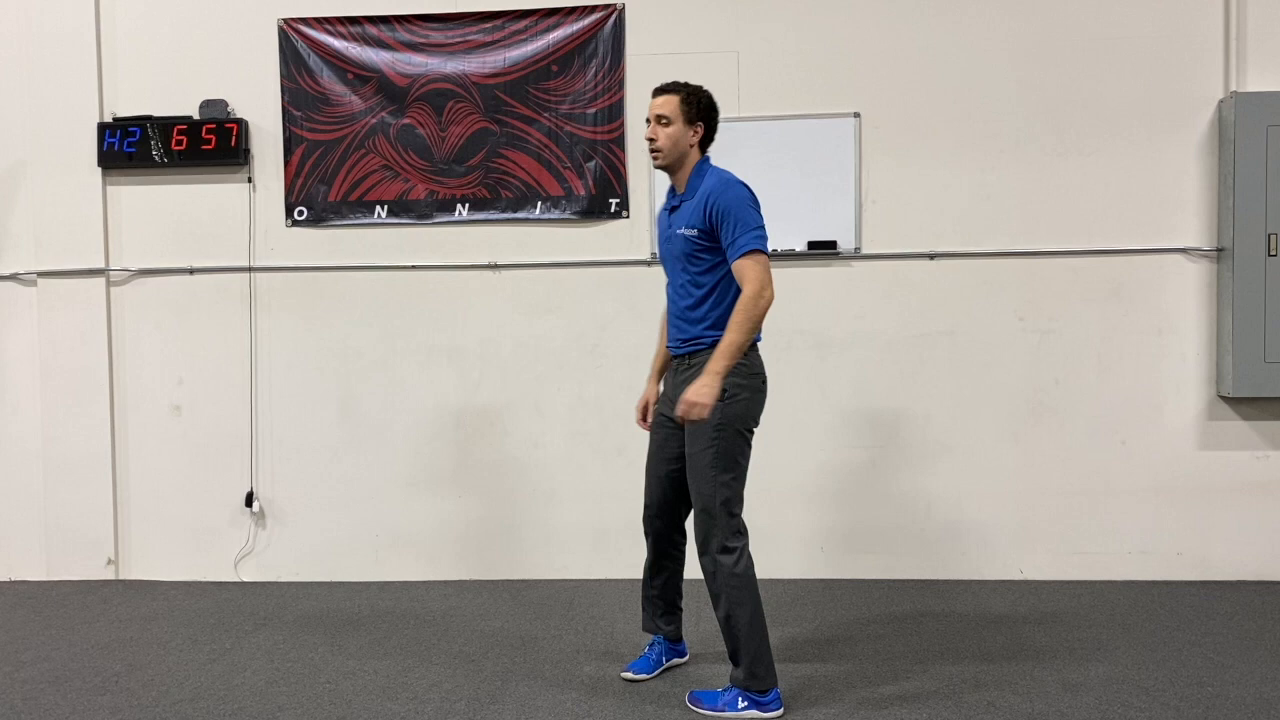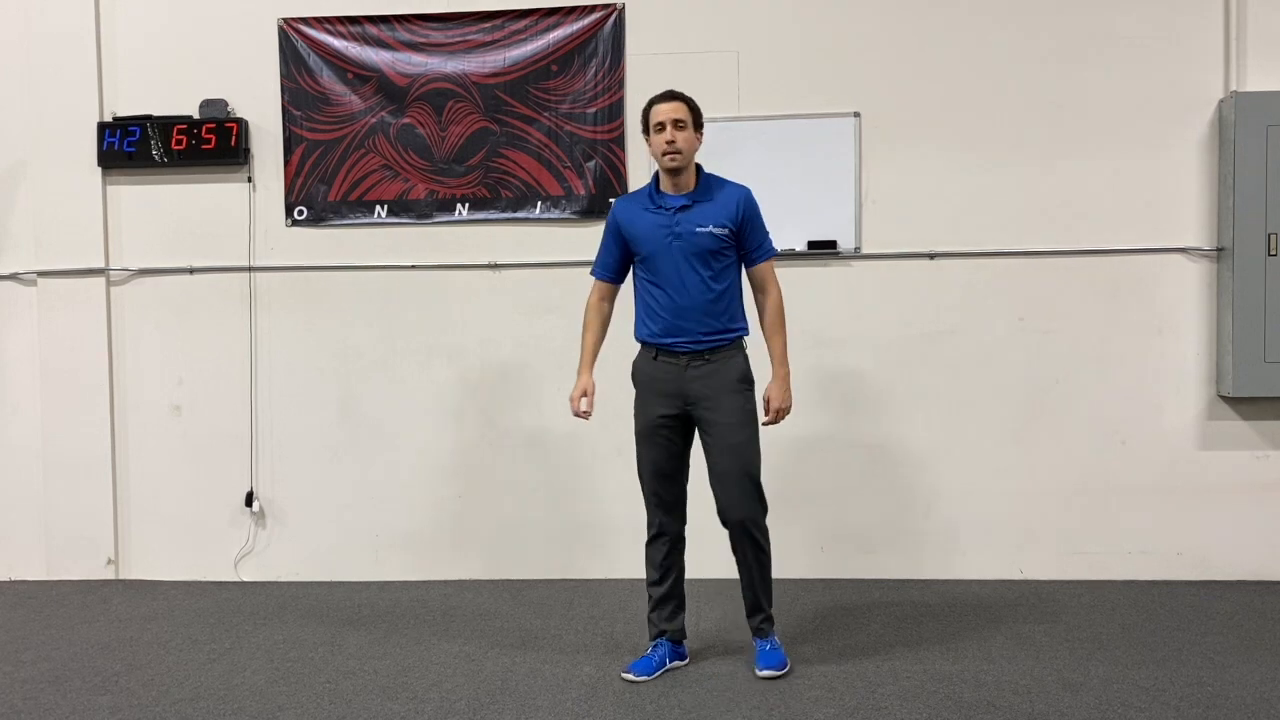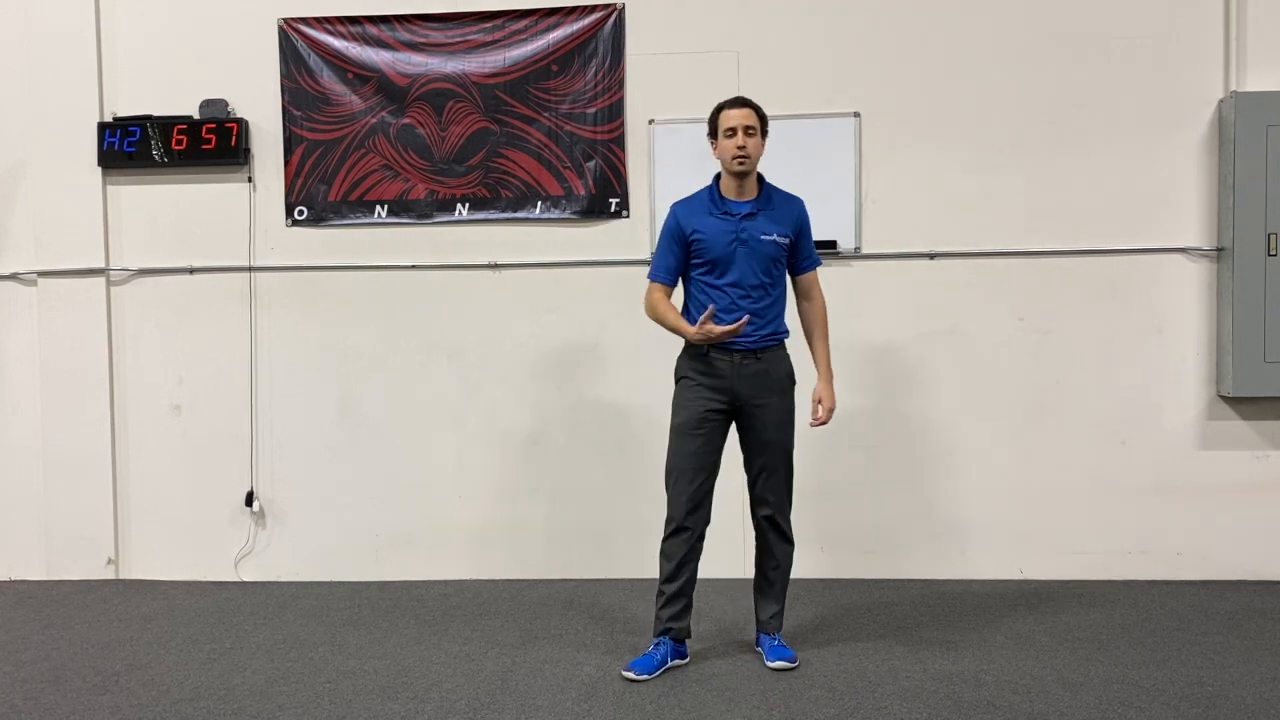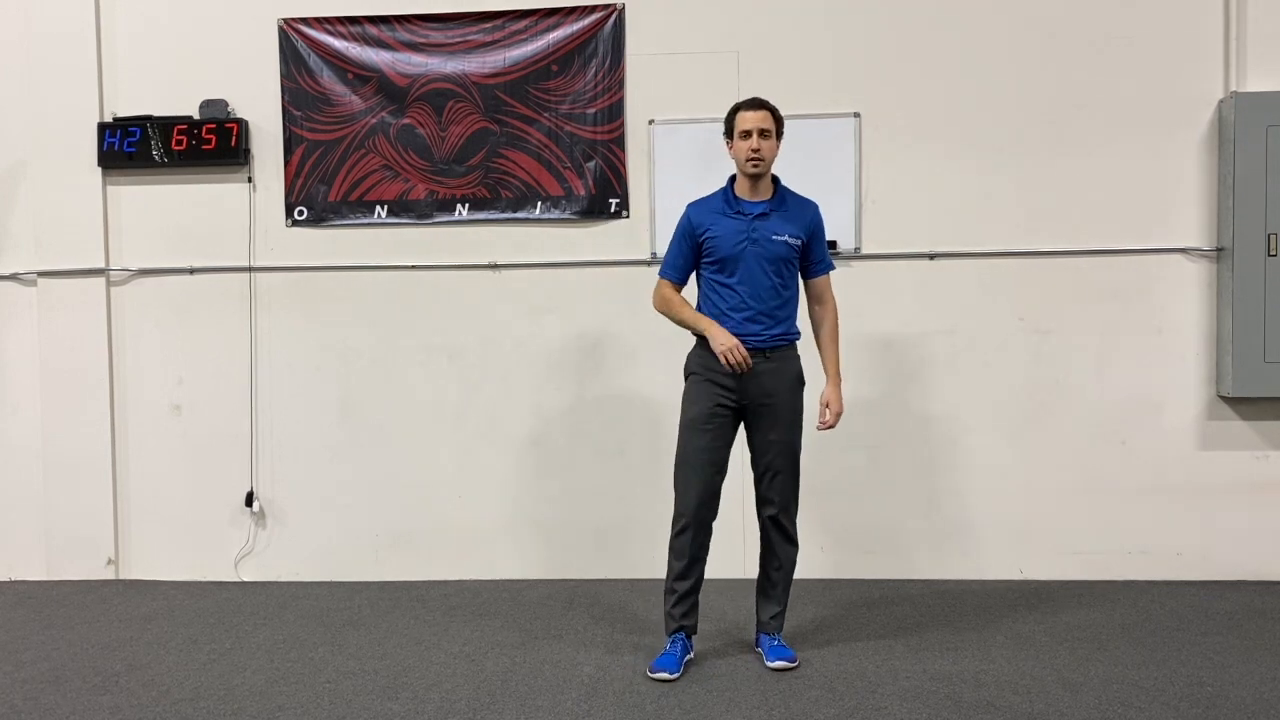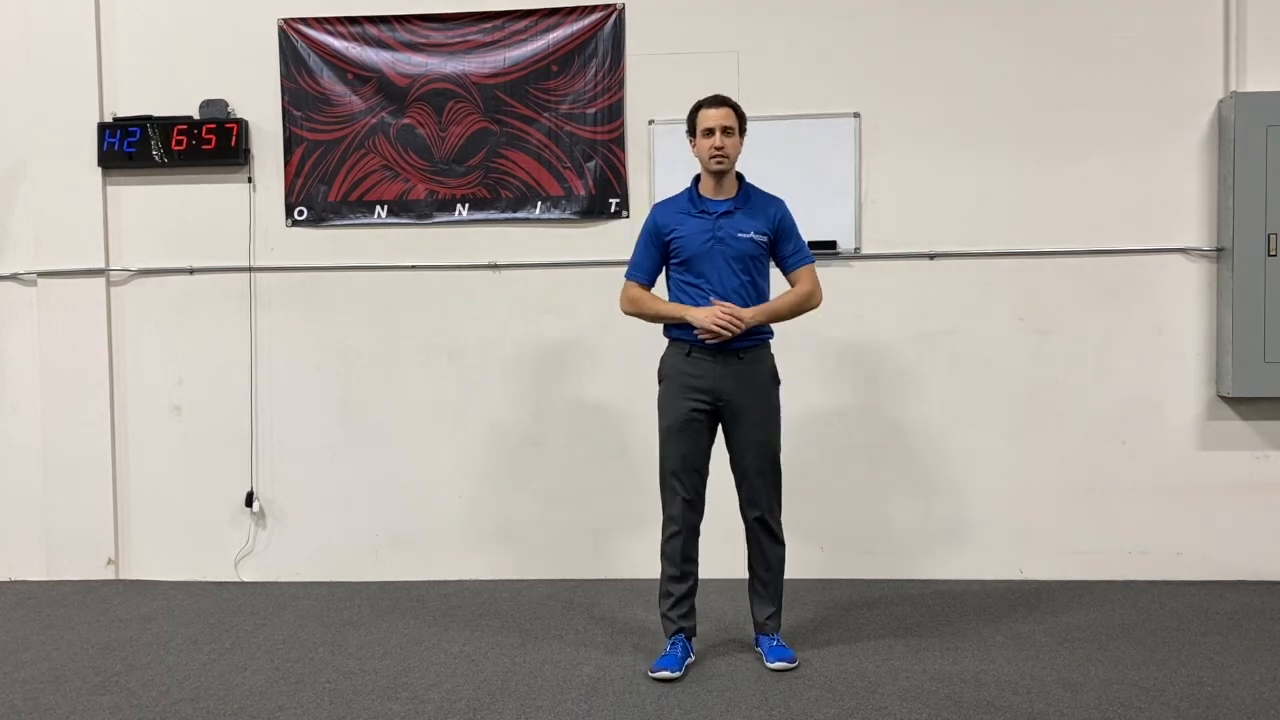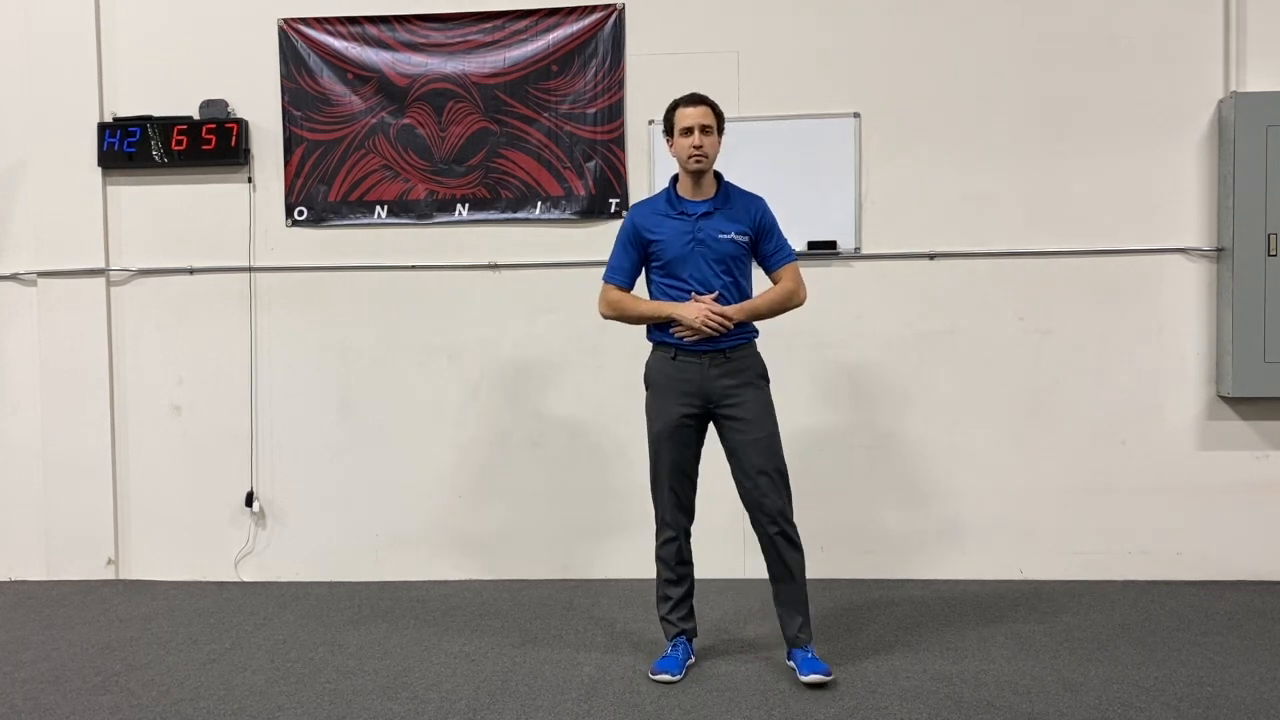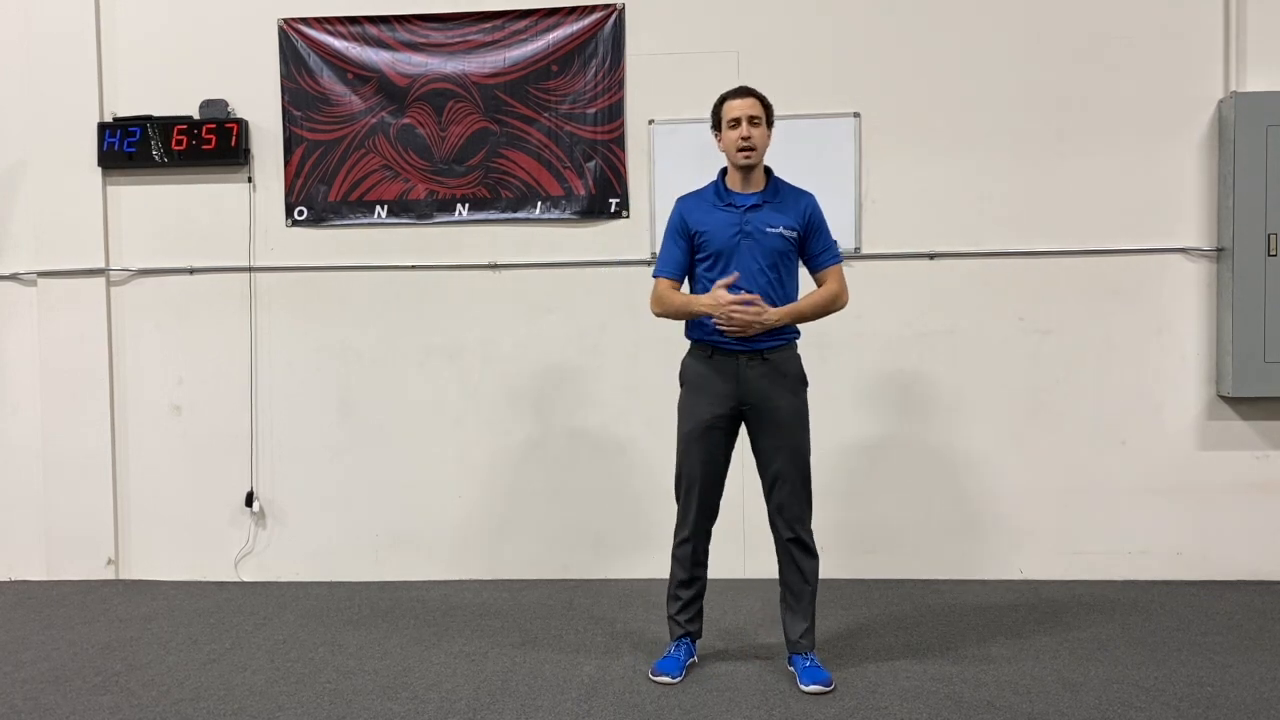
dt=0.5s
person 1, frame 1
left shoulder: (726, 194)
right shoulder: (669, 208)
left elbow: (756, 291)
left wrist: (714, 377)
right wrist: (656, 379)
left hip: (722, 382)
right hip: (682, 381)
left knee: (718, 531)
right knee: (660, 516)
right ankle: (664, 636)
person 1, frame 2
left shoulder: (735, 201)
right shoulder: (627, 213)
left elbow: (767, 289)
right elbow: (602, 295)
left wrist: (780, 373)
right wrist: (585, 371)
left hip: (723, 369)
right hip: (656, 373)
left knee: (741, 507)
right knee: (663, 517)
left ankle: (764, 630)
right ankle: (667, 638)
person 1, frame 3
left shoulder: (791, 211)
right shoulder: (685, 214)
left elbow: (810, 297)
right elbow: (655, 298)
left wrist: (824, 375)
right wrist: (694, 330)
left hip: (769, 371)
right hip: (702, 372)
left knee: (773, 509)
right knee: (685, 508)
left ankle: (769, 630)
right ankle: (670, 636)
person 1, frame 4
left shoulder: (804, 215)
right shoulder: (700, 214)
left elbow: (822, 302)
right elbow: (664, 292)
left wrist: (833, 380)
right wrist: (711, 328)
left hip: (778, 370)
right hip: (712, 368)
left knee: (778, 508)
right knee: (693, 505)
left ankle: (770, 629)
right ankle: (679, 633)
person 1, frame 5
left shoulder: (771, 211)
right shoulder: (666, 215)
left elbow: (809, 291)
right elbow: (632, 298)
left wrist: (749, 316)
right wrist: (694, 312)
left hip: (751, 369)
right hip: (685, 369)
left knee: (762, 507)
right knee: (681, 510)
left ankle: (767, 628)
right ankle: (679, 635)
person 1, frame 6
left shoulder: (751, 209)
right shoulder: (644, 217)
left elbow: (793, 288)
right elbow: (611, 301)
left wrist: (731, 313)
right wrist: (678, 309)
left hip: (739, 368)
right hip: (672, 372)
left knee: (772, 507)
right knee: (672, 515)
left ankle: (799, 641)
right ankle: (679, 637)
person 1, frame 7
left shoulder: (800, 206)
right shoulder: (690, 209)
left elbow: (835, 291)
right elbow: (662, 299)
left wrist: (778, 315)
right wrist: (707, 302)
left hip: (777, 371)
right hip: (708, 371)
left knee: (792, 516)
right knee: (694, 513)
left ankle: (801, 647)
right ankle: (683, 637)
